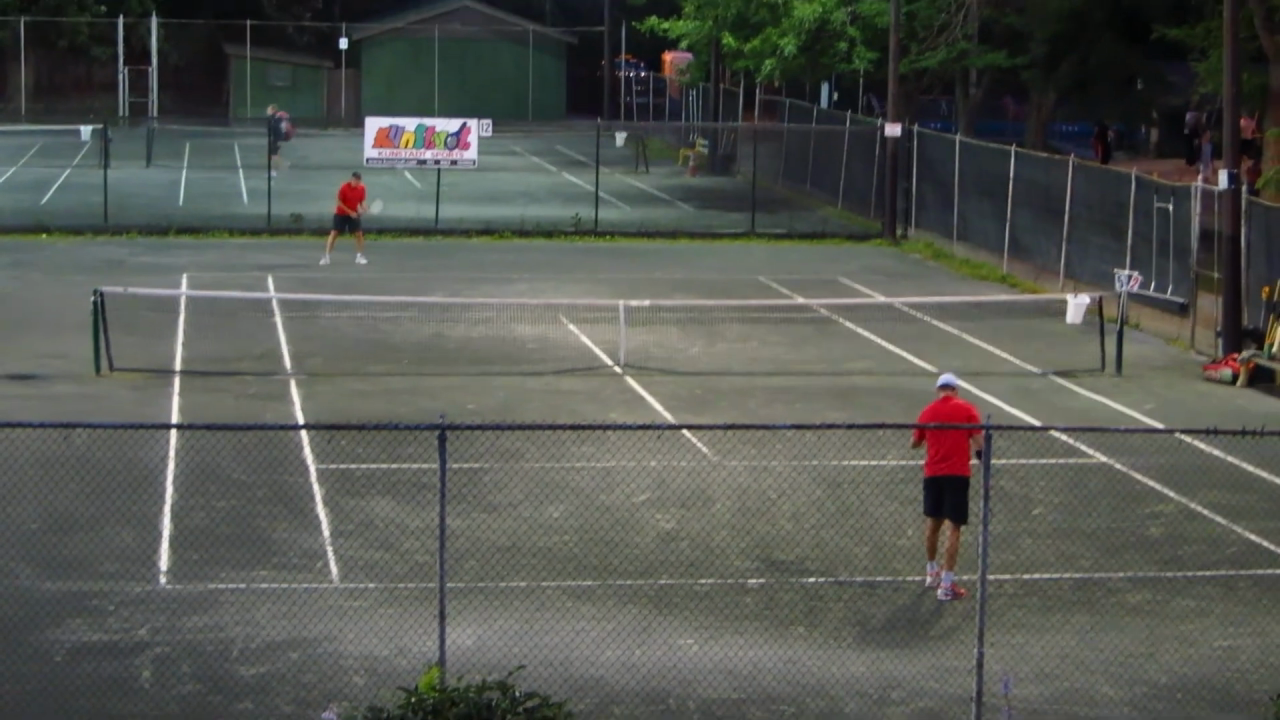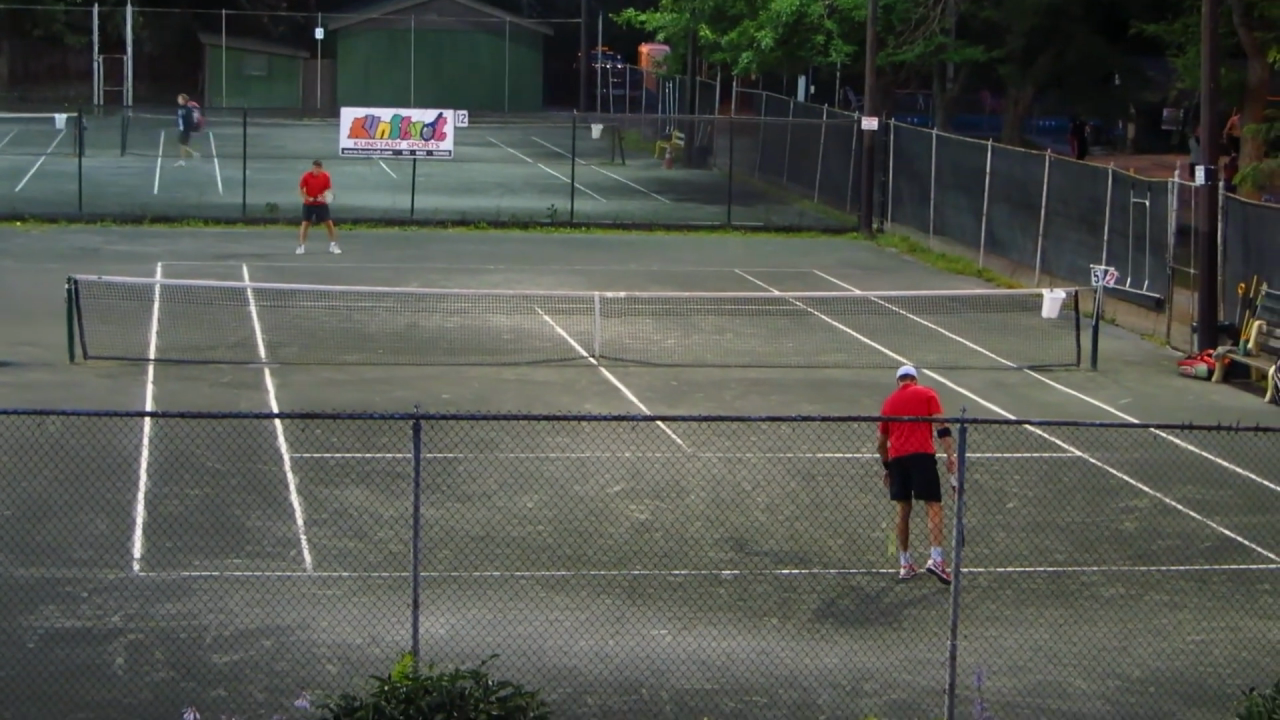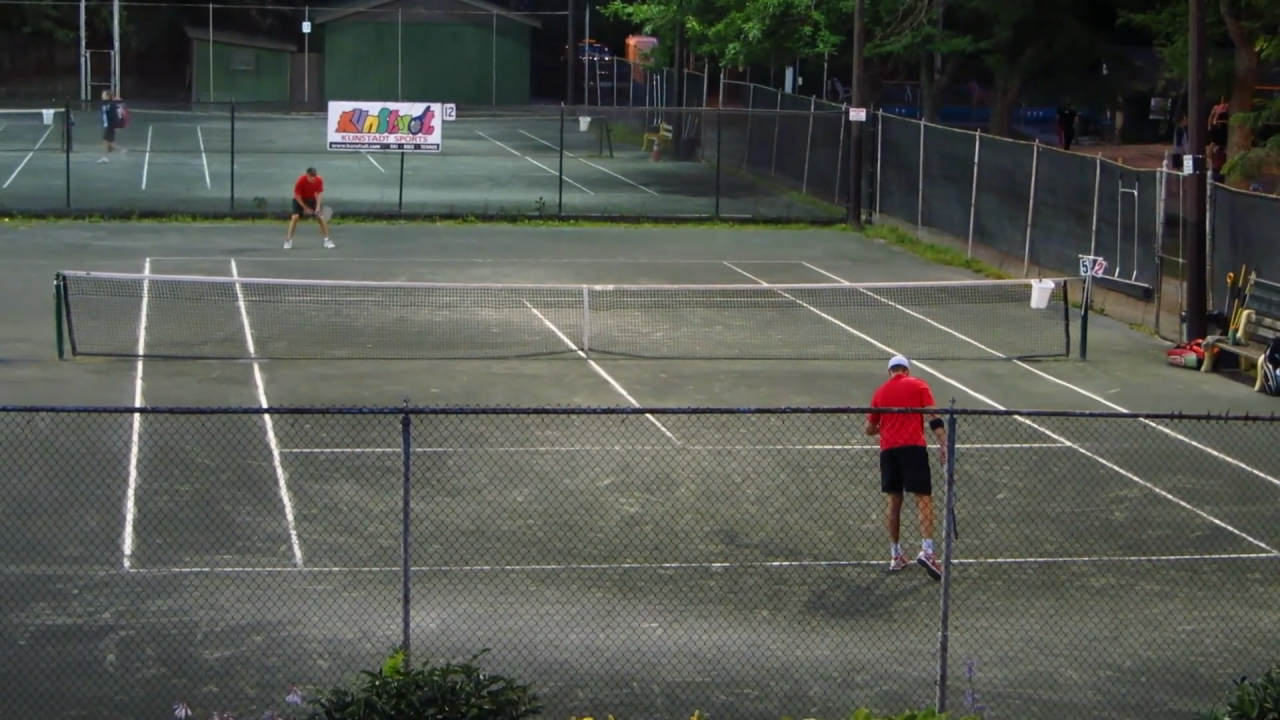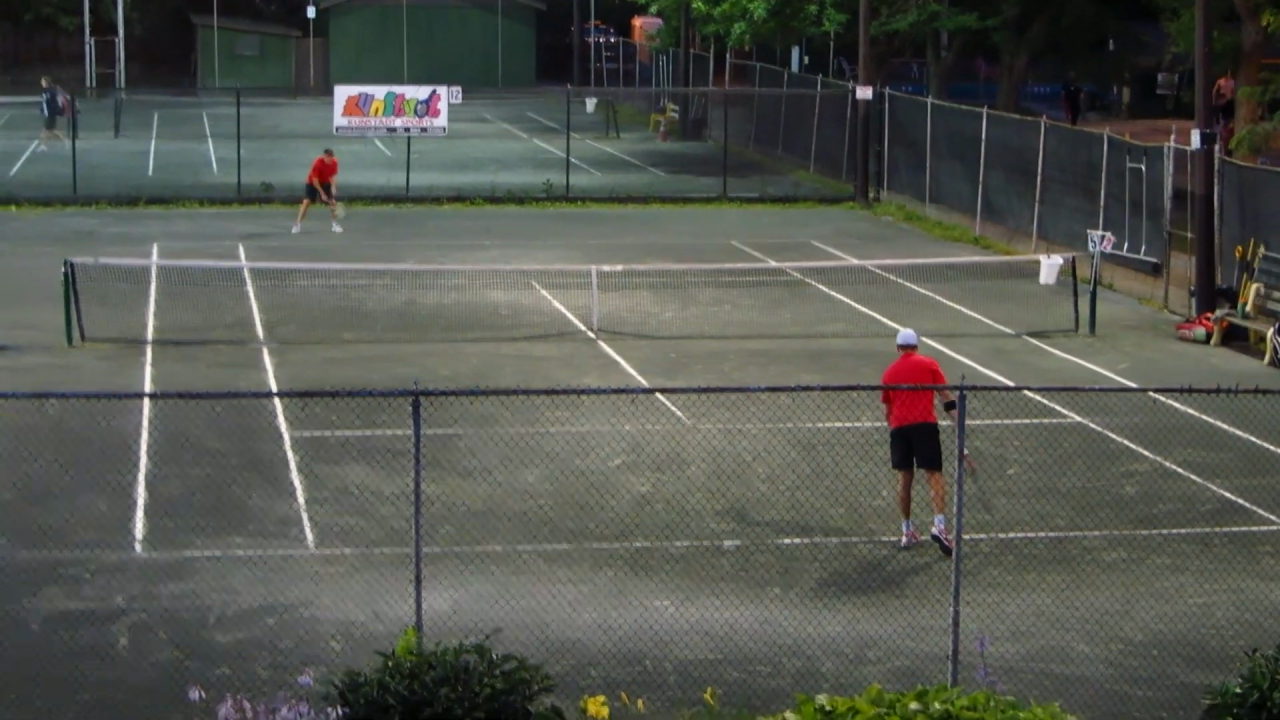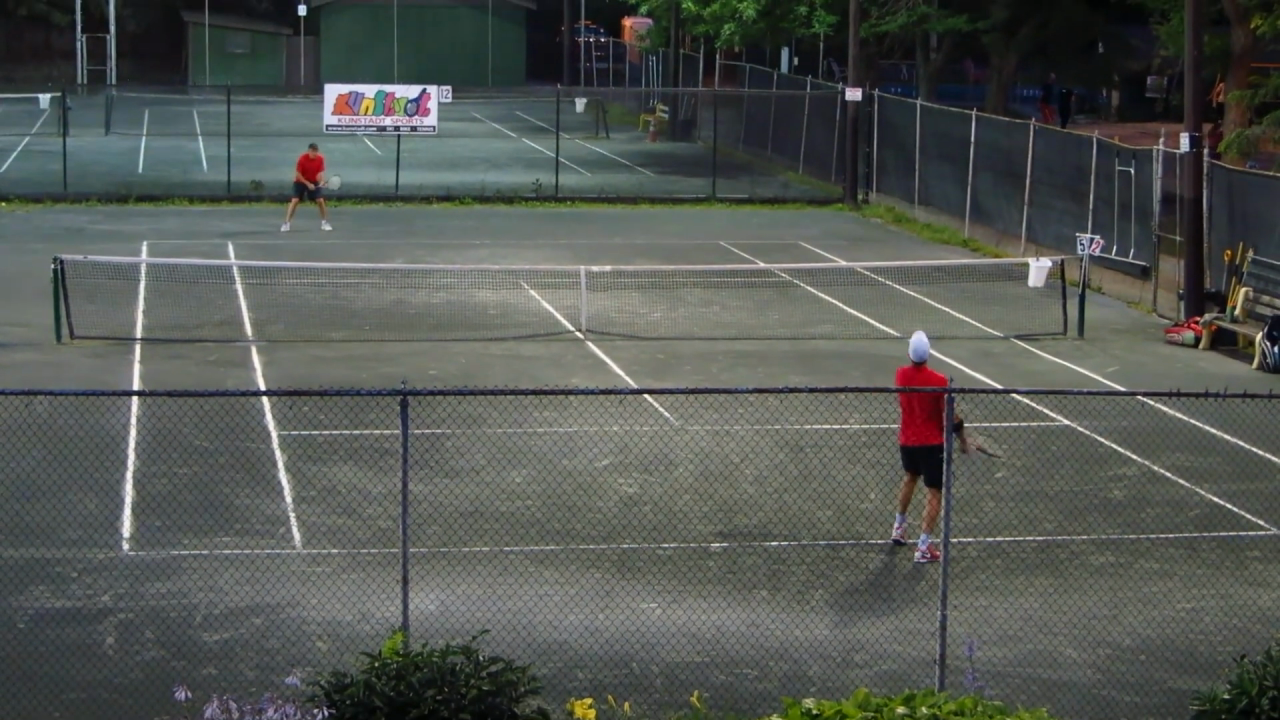
dt=1s
person 1, frame 1
left shoulder: (927, 411)
right shoulder: (967, 409)
left elbow: (914, 443)
right elbow: (979, 445)
left hip: (932, 474)
right hip: (957, 475)
left knee: (933, 523)
right knee: (954, 528)
left ankle: (932, 572)
right ankle: (946, 585)
person 1, frame 2
left shoulder: (889, 402)
right shoulder: (927, 394)
left elbow: (881, 443)
right elbow: (941, 426)
left wrist: (887, 468)
right wrist: (950, 454)
left hip: (897, 458)
right hip: (922, 455)
left knee: (903, 510)
right knee: (933, 506)
left ankle: (905, 564)
right ankle: (936, 558)
person 1, frame 3
left shoulder: (880, 392)
right shoulder: (919, 385)
left elbow: (870, 429)
right elbow: (933, 417)
right wrist: (943, 445)
left hip: (888, 450)
right hip: (913, 447)
left knee: (894, 502)
right knee: (923, 499)
left ankle: (896, 556)
right ankle: (926, 550)
person 1, frame 4
left shoulder: (889, 372)
right shoulder: (929, 364)
left elbow: (887, 411)
right elbow: (946, 396)
left hip: (899, 428)
right hip: (924, 424)
left knee: (904, 479)
right knee: (934, 475)
left ankle: (907, 532)
right ankle: (939, 525)
person 1, frame 5
left shoulder: (902, 375)
right shoulder: (939, 381)
right wrist: (963, 441)
left hip: (906, 441)
right hip: (931, 444)
left knee: (910, 478)
right knee: (935, 494)
left ankle: (898, 527)
right ankle: (924, 547)
